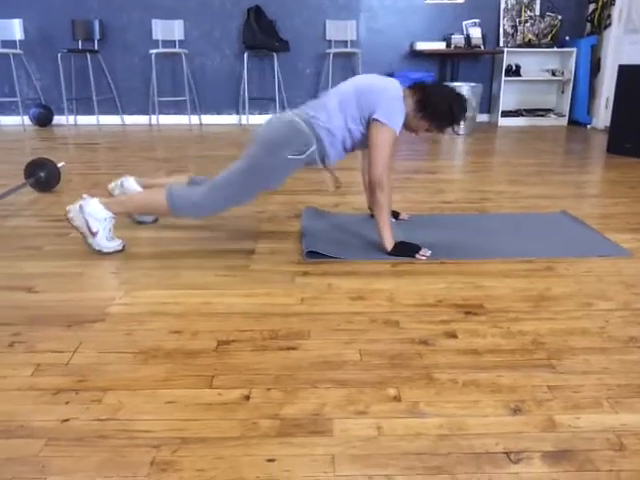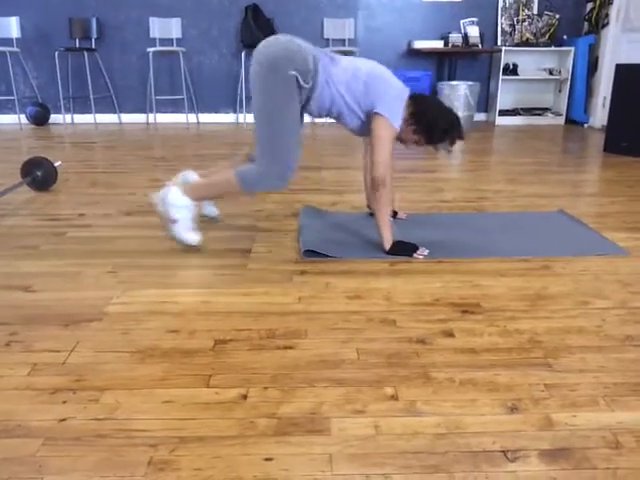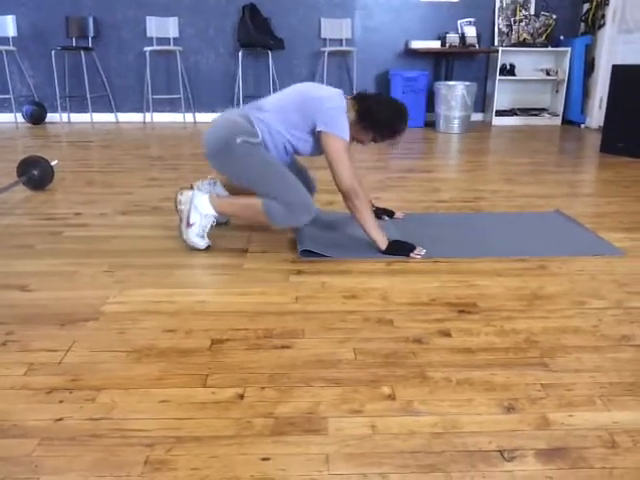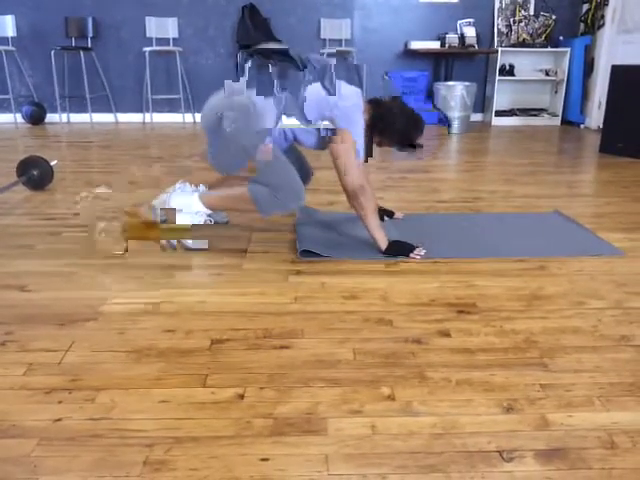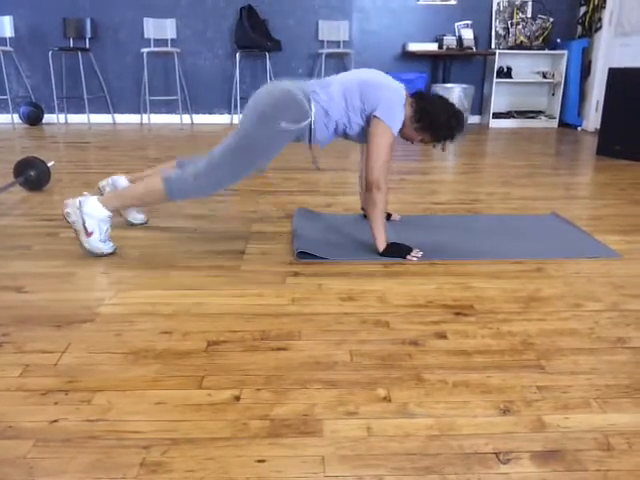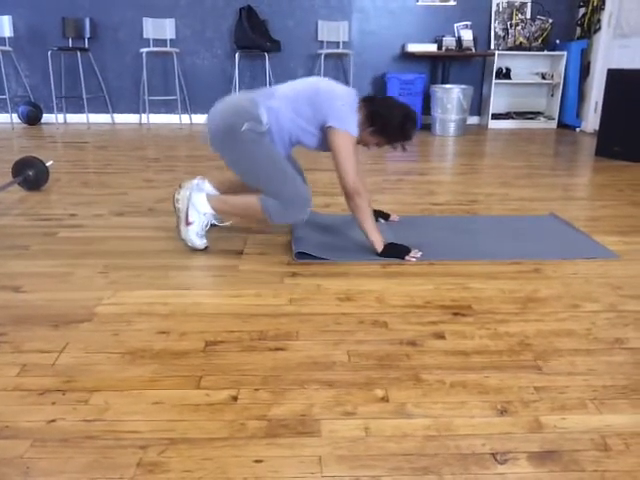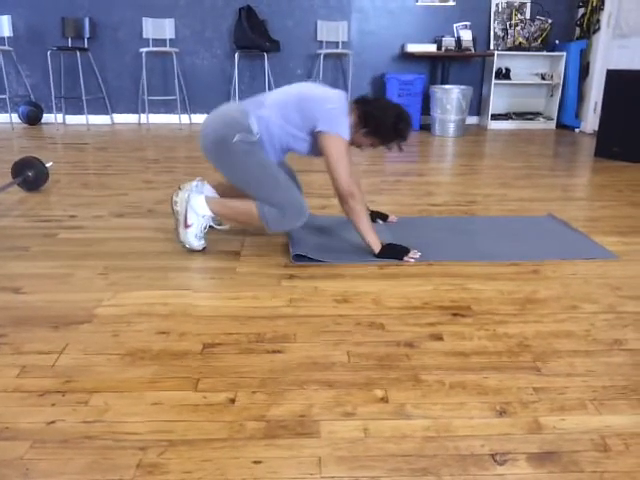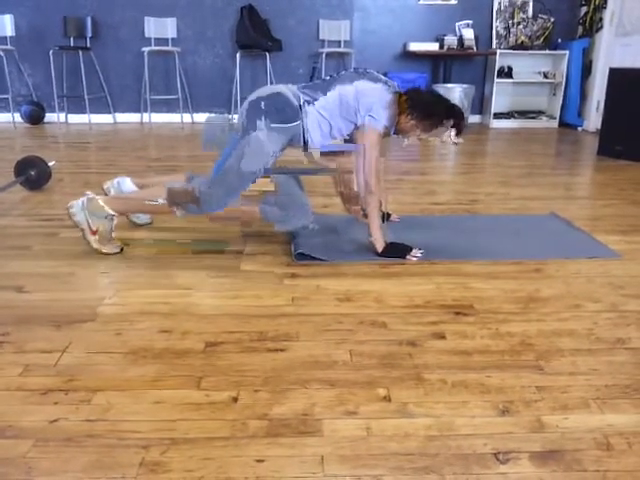
dt=0.4s
person 1, frame 1
left shoulder: (387, 94)
right shoulder: (393, 107)
left elbow: (368, 163)
right elbow: (379, 180)
left wrist: (378, 210)
right wrist: (391, 243)
left hip: (289, 133)
right hip: (291, 141)
left knee: (213, 186)
right knee: (208, 200)
left ankle: (134, 186)
right ankle: (96, 209)
person 1, frame 2
left shoulder: (382, 99)
right shoulder: (391, 106)
left elbow: (373, 169)
right elbow: (380, 178)
left wrist: (378, 207)
right wrist: (389, 243)
left hip: (283, 60)
right hip: (286, 66)
left knee: (277, 159)
right knee: (276, 172)
left ankle: (194, 182)
right ankle: (180, 194)
person 1, frame 3
left shoulder: (339, 106)
right shoulder: (334, 118)
left elbow: (348, 176)
right elbow: (349, 188)
left wrist: (369, 209)
right wrist: (385, 244)
left hip: (240, 135)
right hip: (232, 139)
left knee: (304, 188)
right knee: (300, 210)
left ankle: (214, 190)
right ankle: (204, 205)
person 1, frame 4
left shoulder: (353, 104)
right shoulder: (348, 115)
left elbow: (354, 172)
right elbow: (357, 187)
left wrist: (374, 208)
right wrist: (385, 244)
left hip: (237, 108)
right hip: (231, 114)
left knee: (297, 175)
right knee: (287, 196)
left ankle: (199, 194)
right ankle: (197, 203)
person 1, frame 5
left shoulder: (388, 98)
right shoulder: (393, 109)
left elbow: (369, 172)
right elbow: (375, 183)
left wrist: (372, 212)
right wrist: (384, 243)
left hip: (285, 101)
right hip: (285, 107)
left knee: (210, 166)
right knee: (203, 178)
left ankle: (122, 185)
right ankle: (93, 208)
person 1, frame 6
left shoulder: (350, 105)
right shoulder: (345, 116)
left elbow: (351, 173)
right elbow: (353, 188)
left wrist: (368, 211)
right wrist: (381, 246)
left hip: (240, 119)
right hip: (236, 124)
left knee: (291, 186)
right knee: (296, 205)
left ankle: (205, 190)
right ankle: (204, 204)
person 1, frame 7
left shoulder: (342, 109)
right shoulder: (335, 120)
left elbow: (346, 173)
right elbow: (347, 191)
left wrist: (364, 211)
right wrist: (379, 247)
left hip: (234, 128)
right hip: (229, 135)
left knee: (288, 190)
right knee: (292, 213)
left ankle: (202, 193)
right ankle: (202, 206)
person 1, frame 8
left shoulder: (389, 95)
right shoulder: (379, 112)
left elbow: (366, 164)
right elbow: (370, 184)
left wrist: (374, 210)
right wrist: (381, 245)
left hip: (278, 110)
right hip: (276, 117)
left knee: (221, 179)
right knee: (213, 195)
left ankle: (129, 188)
right ankle: (96, 207)
